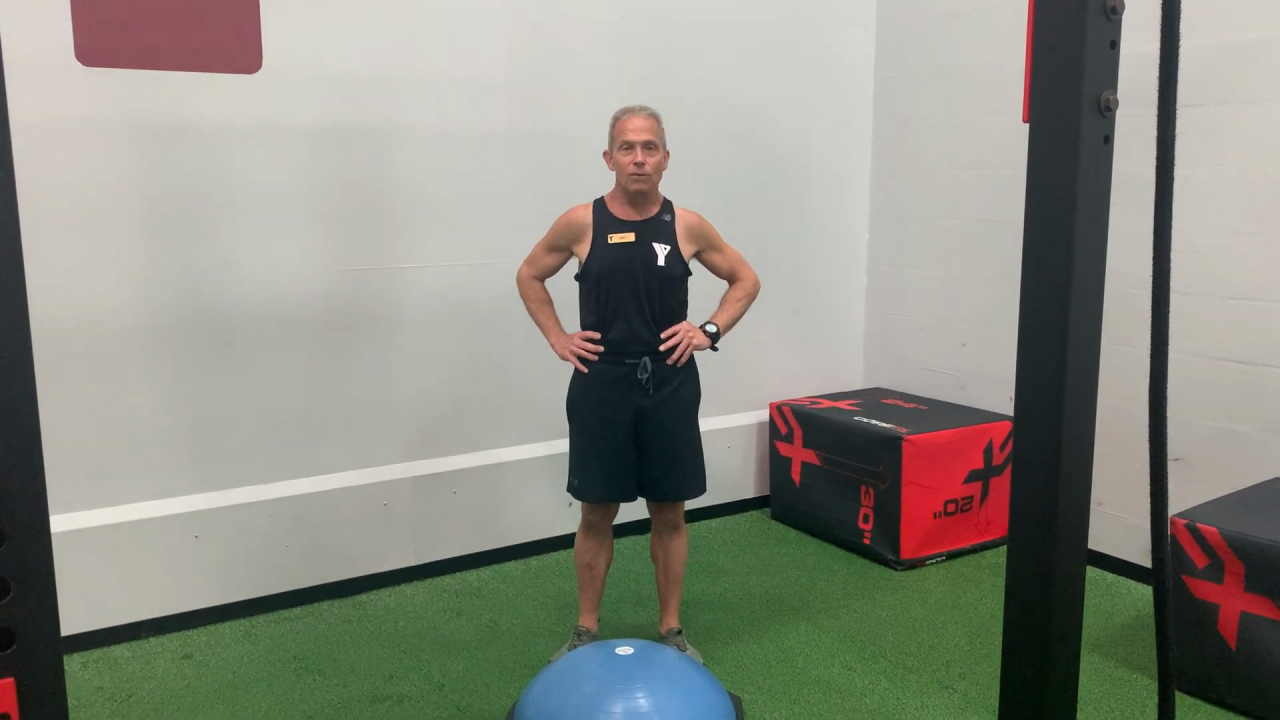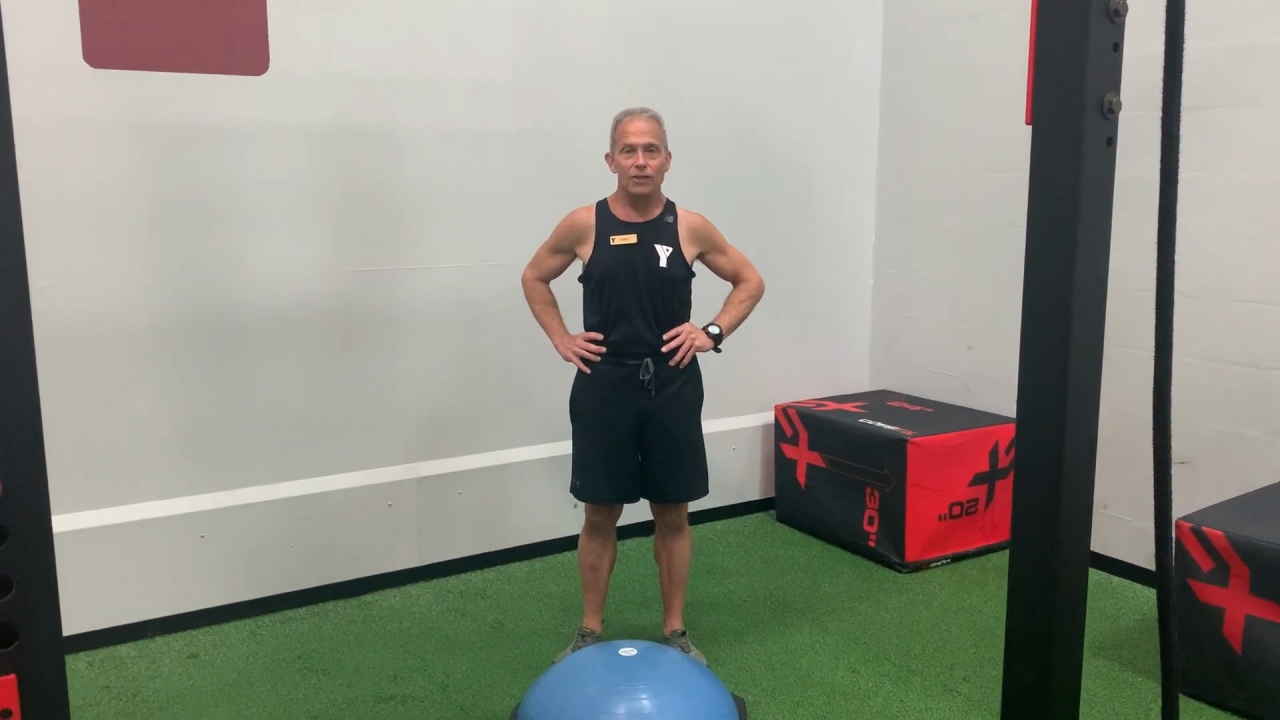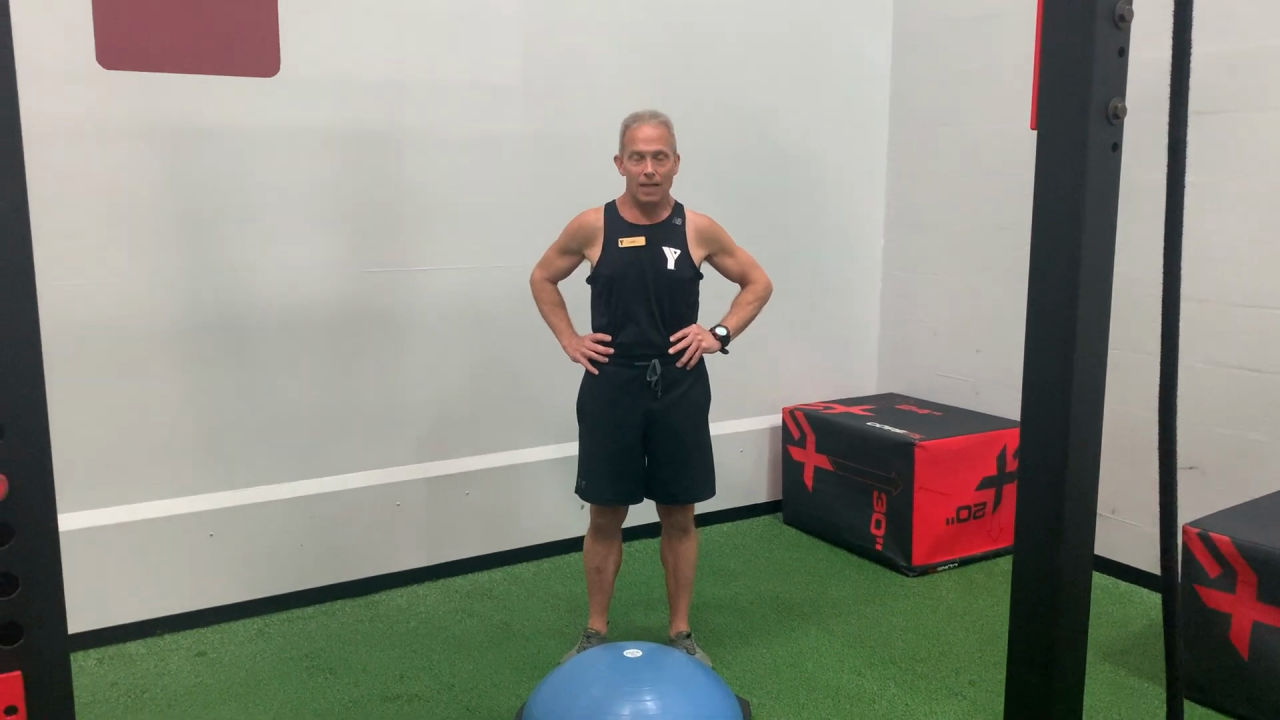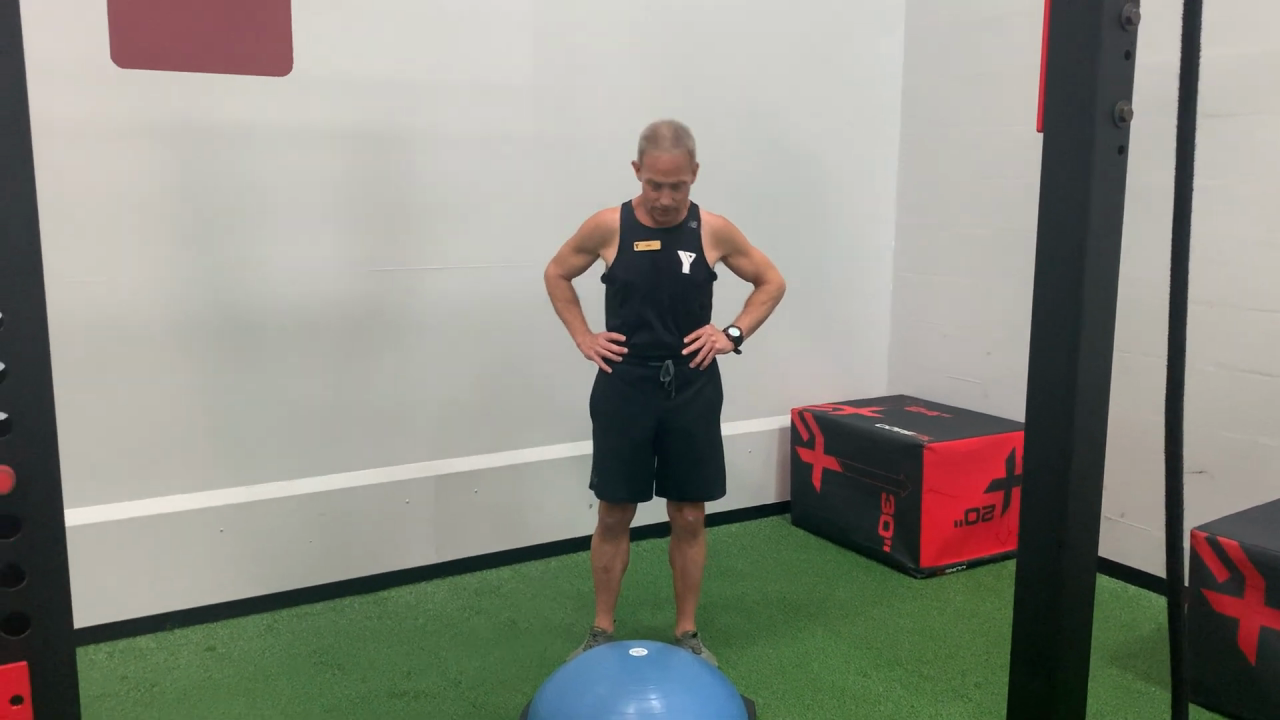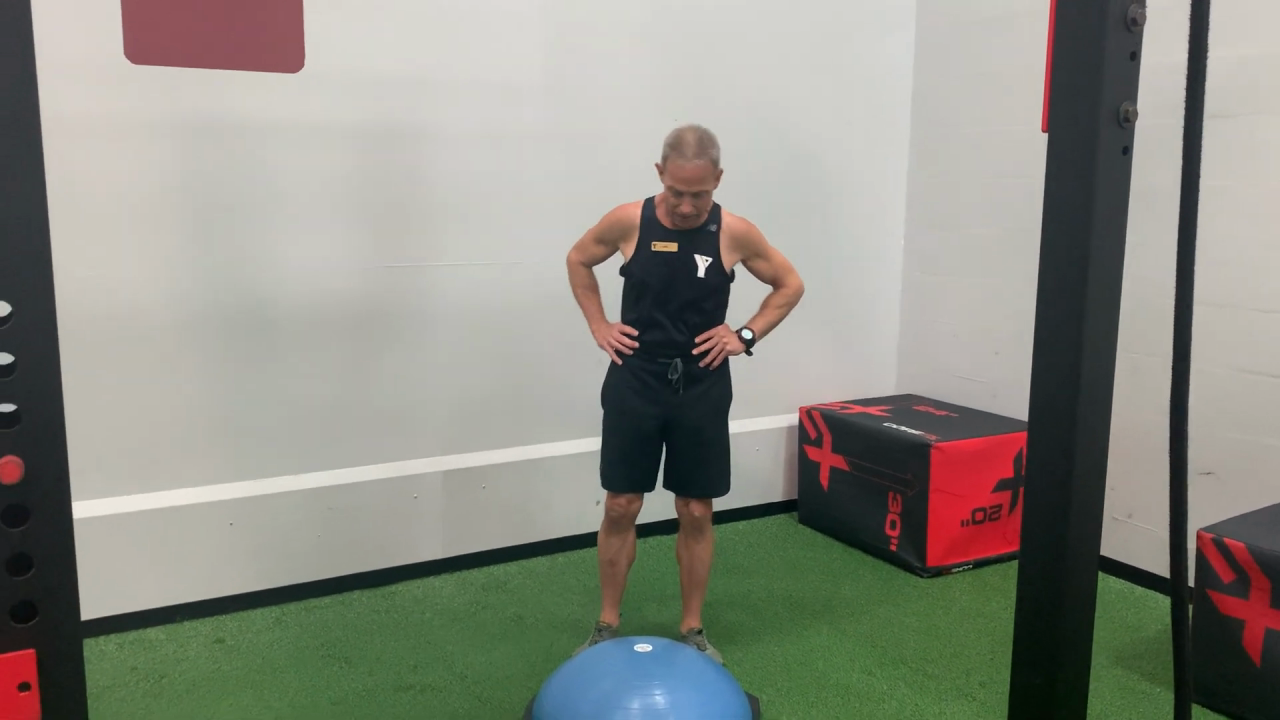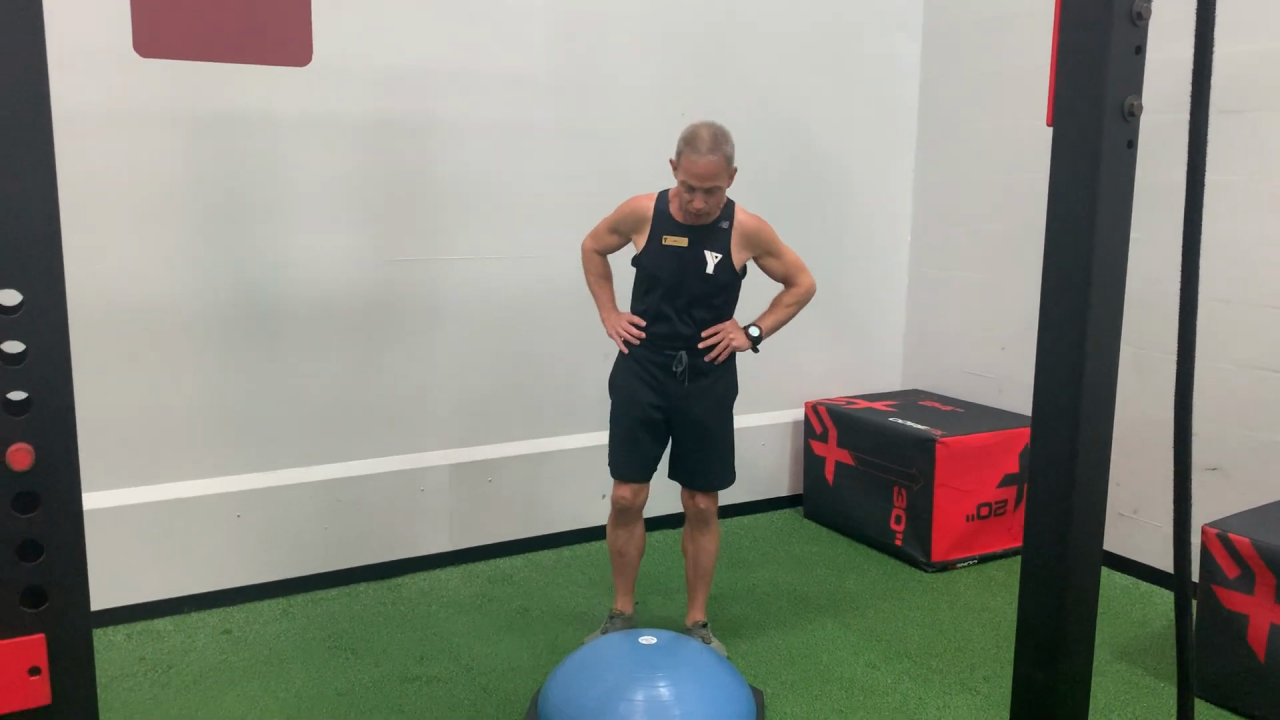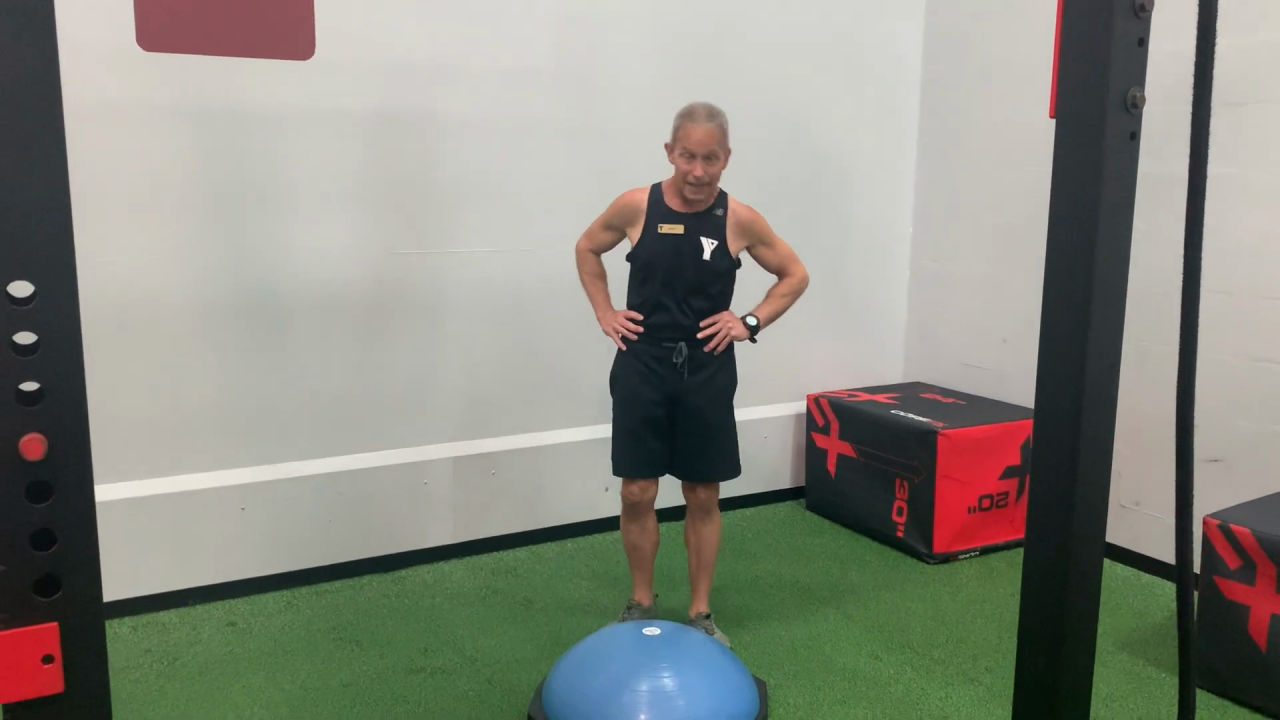
dt=0.2s
person 1, frame 1
left shoulder: (687, 225)
right shoulder: (581, 222)
left elbow: (746, 279)
right elbow: (529, 275)
left wrist: (710, 331)
right wrist: (557, 338)
left hip: (670, 385)
right hip: (601, 385)
left knee: (670, 514)
right knee: (597, 514)
left ankle: (671, 630)
right ankle: (586, 630)
person 1, frame 2
left shoulder: (690, 227)
right shoulder: (583, 225)
left elbow: (750, 281)
right elbow: (534, 278)
left wrist: (713, 333)
right wrist: (561, 339)
left hip: (673, 386)
right hip: (604, 386)
left knee: (673, 515)
right knee: (600, 515)
left ankle: (675, 631)
right ankle: (590, 631)
person 1, frame 3
left shoulder: (698, 229)
right shoulder: (591, 226)
left elbow: (757, 282)
right elbow: (542, 278)
left wrist: (720, 334)
right wrist: (569, 340)
left hip: (680, 387)
right hip: (611, 387)
left knee: (679, 516)
right knee: (606, 517)
left ankle: (680, 633)
right ankle: (595, 632)
person 1, frame 4
left shoulder: (714, 230)
right shoulder: (608, 226)
left elbow: (771, 281)
right elbow: (557, 274)
left wrist: (734, 335)
right wrist: (583, 336)
left hip: (692, 387)
right hip: (624, 386)
left knee: (689, 516)
right knee: (614, 514)
left ankle: (687, 633)
right ankle: (602, 630)
person 1, frame 5
left shoulder: (735, 233)
right shoulder: (628, 220)
left elbow: (790, 284)
right elbow: (578, 259)
left wrist: (746, 336)
right wrist: (599, 326)
left hip: (701, 384)
right hip: (635, 379)
left knee: (696, 512)
right knee: (620, 507)
left ankle: (692, 630)
right ankle: (607, 625)
person 1, frame 6
left shoulder: (747, 230)
right shoulder: (641, 212)
left elbow: (802, 283)
right elbow: (592, 247)
left wrist: (753, 333)
right wrist: (609, 315)
left hip: (707, 377)
right hip: (642, 370)
left knee: (701, 504)
right knee: (626, 498)
left ankle: (696, 622)
right ankle: (621, 611)
person 1, frame 7
left shoulder: (739, 219)
right shoulder: (635, 206)
left elbow: (795, 275)
right elbow: (586, 249)
left wrist: (750, 323)
right wrist: (605, 314)
left hip: (707, 368)
right hip: (641, 365)
left knee: (703, 495)
right knee: (637, 494)
left ankle: (700, 613)
right ankle: (640, 604)
